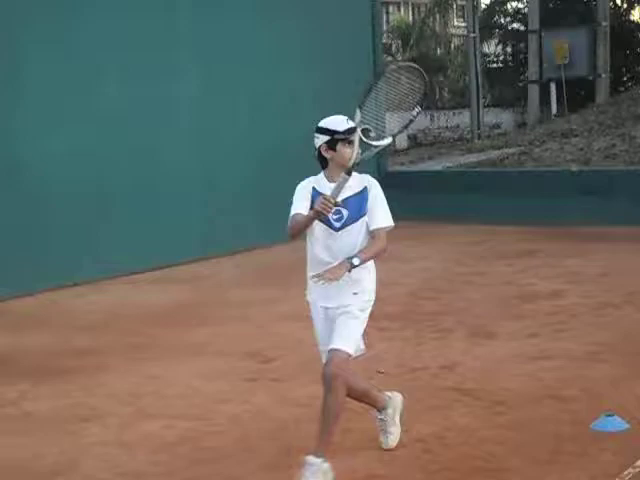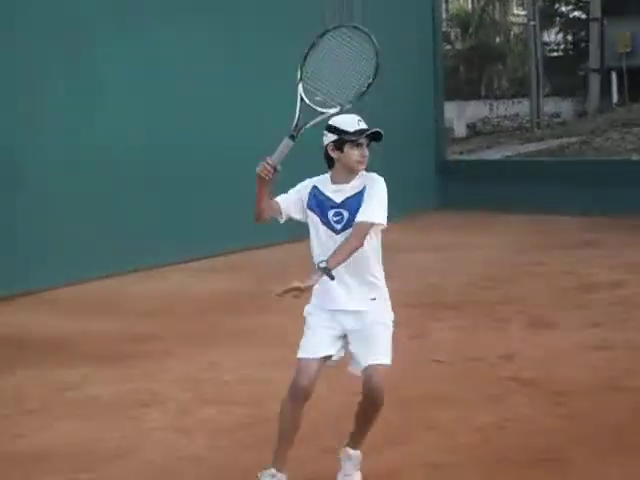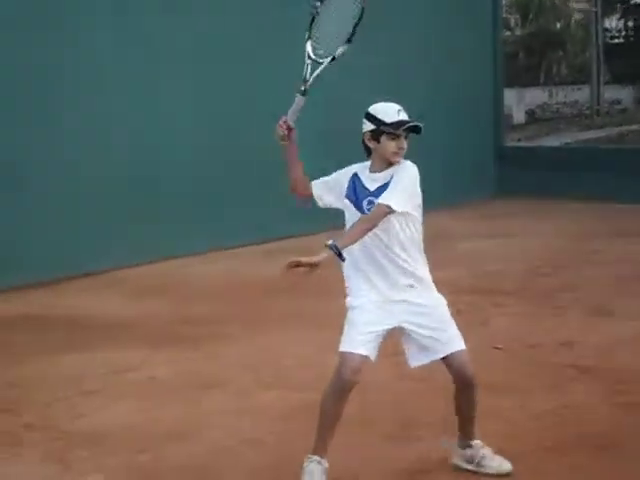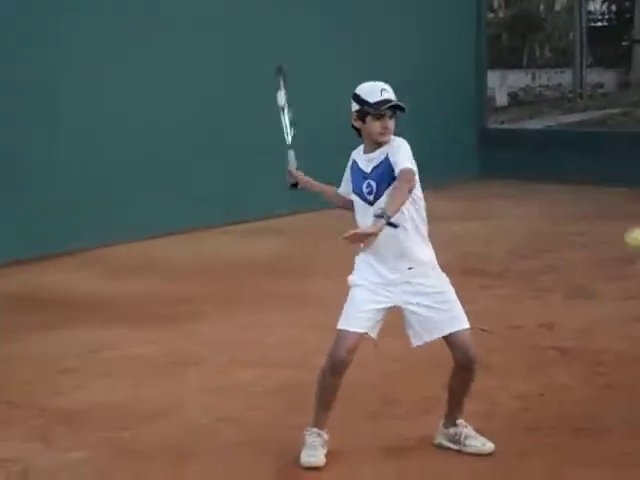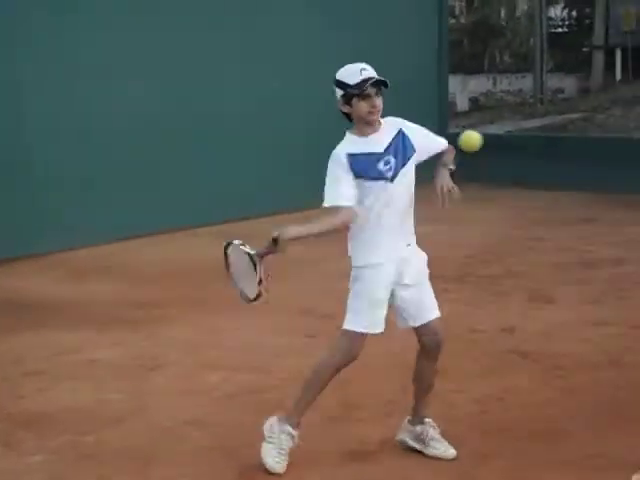
dt=0.3s
person 1, frame 1
left shoulder: (369, 187)
right shoulder: (308, 189)
left elbow: (380, 240)
right elbow: (293, 232)
left wrist: (347, 265)
right wrist: (313, 213)
left hip: (355, 295)
right hip: (321, 296)
left knee: (335, 371)
right knee: (341, 379)
right ankle: (385, 405)
person 1, frame 2
left shoulder: (373, 185)
right shoulder: (310, 189)
left elbow: (358, 238)
right elbow: (263, 215)
left wrist: (320, 272)
right wrist: (263, 183)
left hip: (370, 303)
right hip: (326, 304)
left knee: (374, 388)
right knee: (301, 385)
person 1, frame 3
left shoulder: (406, 172)
right shoulder: (350, 177)
left elbow: (374, 218)
right elbow: (303, 191)
left wrist: (329, 252)
right wrist: (291, 148)
left hip: (417, 293)
right hip: (369, 296)
left knee: (464, 374)
right knee: (345, 377)
left ankle: (467, 447)
person 1, frame 4
left shoulder: (398, 149)
right shoulder: (355, 161)
left elbow: (407, 182)
left wrist: (381, 222)
right wrist: (305, 181)
left hip: (420, 272)
right hip: (373, 275)
left knee: (466, 355)
right knee: (339, 356)
left ankle: (452, 427)
right ankle: (316, 433)
person 1, frame 5
left shoulder: (402, 130)
right shoulder: (344, 156)
left elbow: (445, 150)
right elbow: (341, 218)
left wrist: (443, 176)
right wrist: (295, 232)
left hip: (405, 255)
right hip: (374, 260)
left knee: (432, 342)
right knee: (346, 351)
left ankle: (418, 425)
right ankle: (285, 427)
